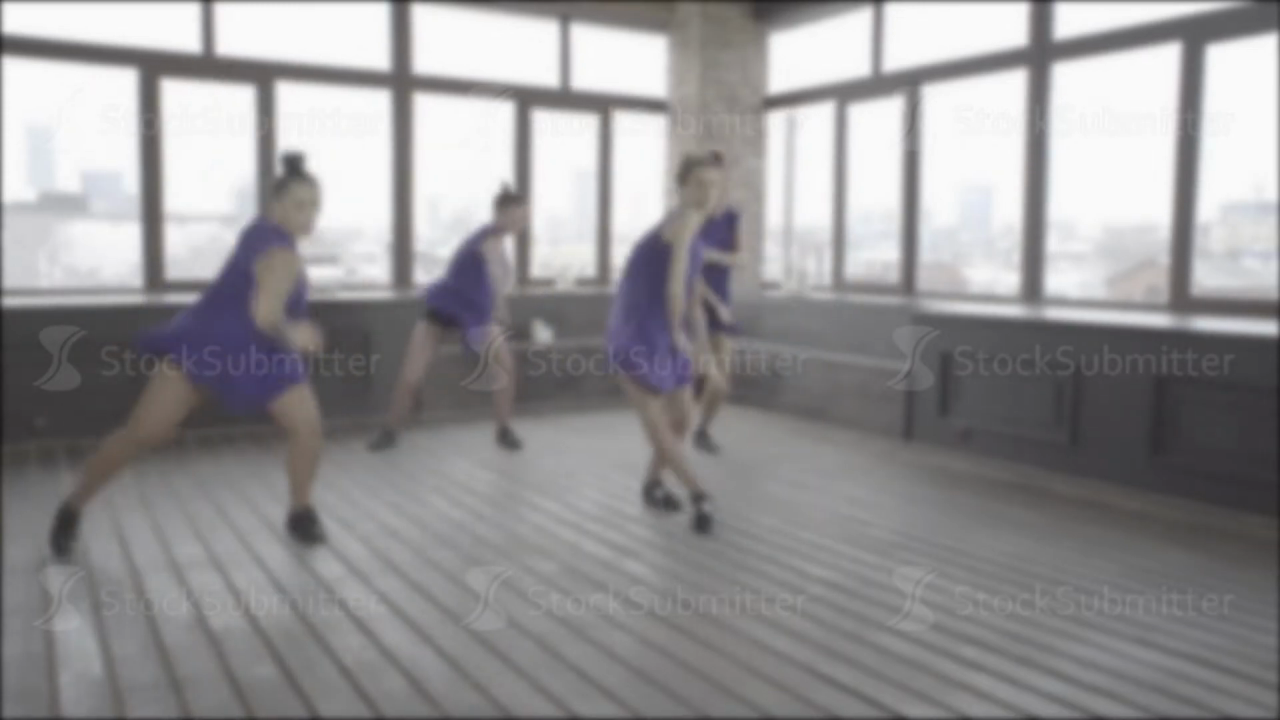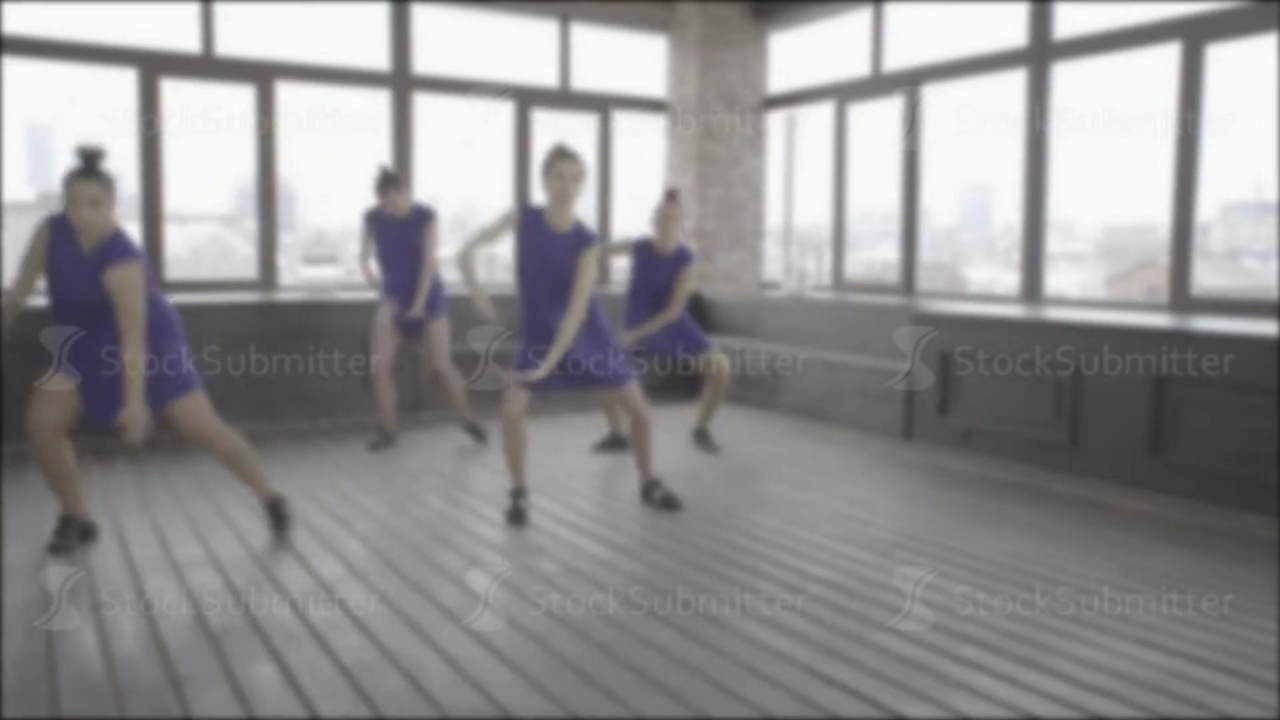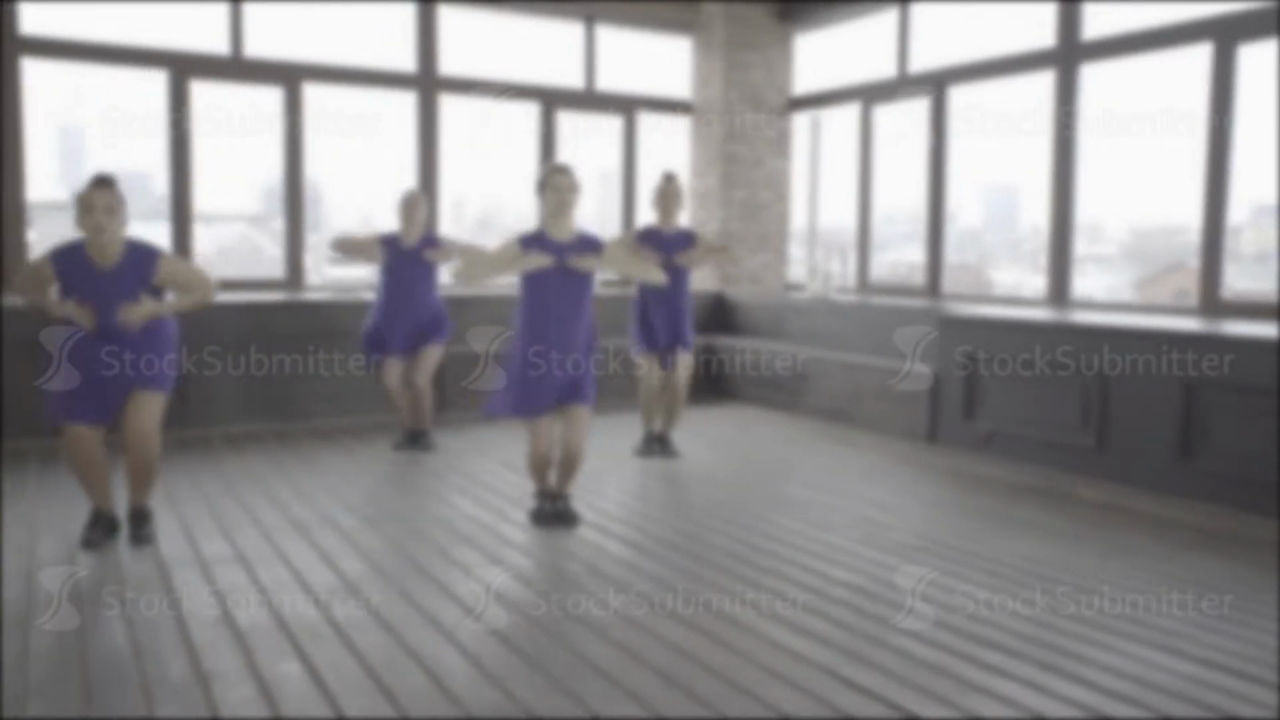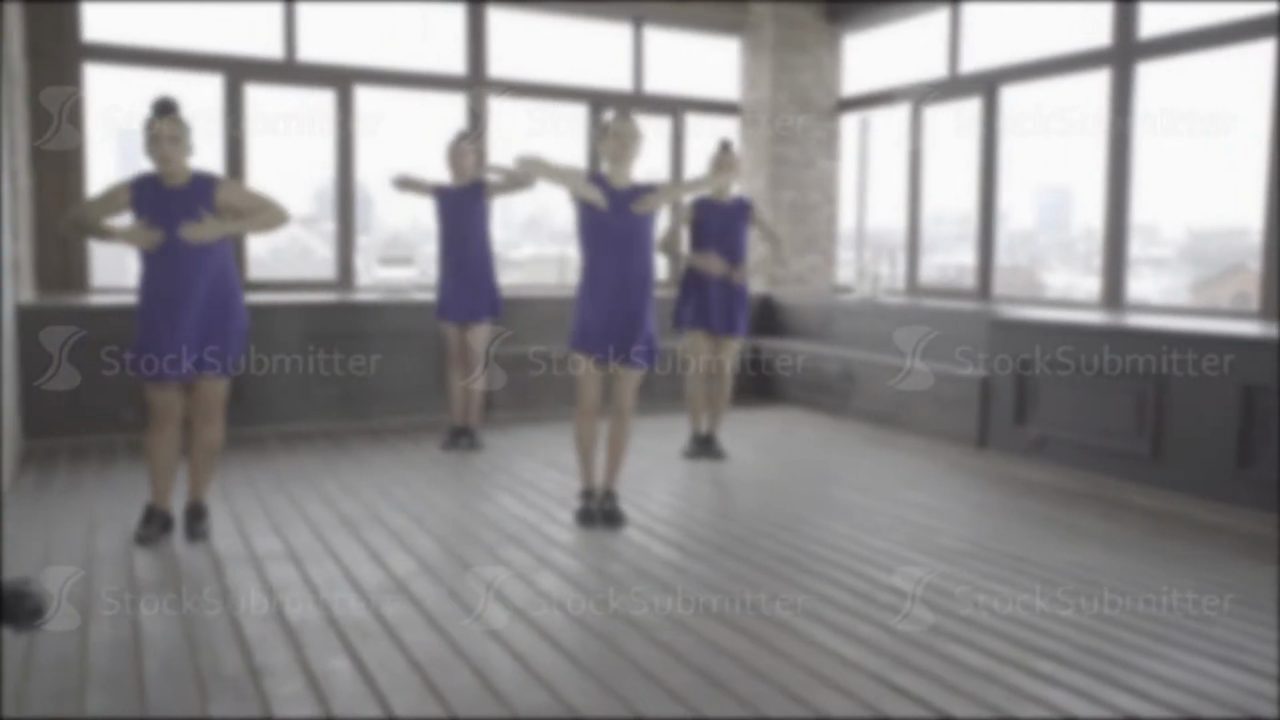
dt=0.7s
person 1, frame 1
left shoulder: (271, 228)
right shoulder: (281, 252)
right elbow: (264, 316)
right wrist: (293, 335)
left hip: (259, 349)
right hip: (204, 342)
left knee: (308, 423)
right knee: (142, 432)
left ankle: (300, 511)
right ankle: (75, 505)
person 1, frame 2
left shoulder: (121, 261)
right shoulder: (50, 231)
left elbow: (133, 336)
left wrist: (135, 401)
left hip: (147, 348)
right hip: (87, 347)
left knee: (205, 429)
right knee: (41, 424)
left ankle: (268, 497)
right ankle: (77, 519)
person 1, frame 3
left shoulder: (151, 261)
right shoulder: (62, 260)
left elbow: (206, 288)
right elbow: (24, 284)
left wrist: (157, 308)
right wrist: (59, 308)
left hip: (146, 353)
right hip: (89, 355)
left knee: (143, 436)
right knee: (78, 445)
left ankle: (140, 510)
right ankle: (103, 512)
person 1, frame 4
left shoulder: (215, 189)
right shoulder: (134, 191)
left elbow: (278, 215)
right elbow: (77, 219)
left wrist: (222, 229)
right wrist: (120, 234)
left hip: (215, 315)
right hip: (161, 316)
left knee: (207, 413)
right knee: (163, 413)
left ankle: (197, 505)
right ankle: (157, 510)
person 2, frame 1
left shoulder: (692, 244)
right shoulder: (684, 215)
left elbow: (696, 306)
right elbow: (674, 285)
left wrist: (706, 358)
right wrist: (678, 334)
left hip: (668, 336)
right hip: (638, 337)
left knee: (683, 417)
right knee: (657, 431)
left ankle: (652, 482)
right ankle: (699, 495)
person 2, frame 2
left shoulder: (587, 243)
right shoulder: (522, 218)
left elbow: (577, 307)
right elbow: (467, 252)
left wrist: (549, 363)
right wrist: (476, 292)
left hip: (588, 332)
right hip: (539, 332)
left knee: (638, 411)
right knee: (511, 412)
left ankle: (649, 482)
right ankle: (519, 493)
person 2, frame 3
left shoulder: (596, 246)
right shoulder: (524, 245)
left elbow: (660, 276)
right elbow: (462, 275)
left wrist: (604, 264)
right wrist: (519, 265)
left hip: (575, 360)
right hip: (534, 358)
left knee: (573, 449)
right knee: (542, 452)
left ankle: (561, 493)
right ankle: (542, 493)
person 2, frame 4
left shoulder: (649, 190)
right shoulder: (587, 181)
left elbow: (716, 182)
right elbow: (524, 162)
left wrist: (668, 196)
right wrist: (576, 185)
left hip: (633, 309)
right hip: (591, 306)
left knee: (623, 406)
right knee: (588, 403)
left ankle: (609, 491)
right ankle: (587, 491)
person 3, frame 1
left shoulder: (733, 217)
left elbow: (735, 259)
left wrist: (713, 255)
right wrist: (715, 304)
left hip: (717, 303)
left knee: (721, 372)
left ankle: (702, 429)
person 3, frame 2
left shoulder: (686, 259)
right shoulder: (638, 247)
left elbow: (675, 307)
left wrist: (637, 334)
left hip: (673, 324)
right hip: (639, 323)
left knee: (721, 369)
left ankle: (700, 430)
right ankle: (617, 434)
person 3, frame 3
left shoulder: (690, 238)
right shoulder: (640, 236)
left elbow: (729, 254)
left wrist: (697, 259)
right wrist: (635, 255)
left hip: (677, 321)
right hip: (648, 318)
left knee: (679, 384)
right knee: (651, 382)
left ankle: (664, 434)
right ankle: (649, 433)
person 3, frame 4
left shoulder: (746, 207)
right shoulder: (695, 207)
left elbow: (776, 243)
right elbow: (665, 243)
left wrist: (749, 267)
right wrist: (696, 259)
left hip: (731, 298)
right hip: (698, 295)
left knee: (724, 370)
right knee: (696, 367)
left ankle: (711, 435)
right ankle: (696, 434)
person 4, frame 1
left shoulder: (492, 234)
right shoulder: (493, 238)
right elbow: (503, 278)
right wrist: (501, 306)
left hip: (474, 309)
right hip: (441, 308)
left knee: (505, 363)
right knee: (410, 378)
left ankle: (503, 429)
right ankle: (390, 429)
person 4, frame 2
left shoulder: (426, 217)
right shoulder: (372, 218)
left elbow: (430, 263)
right elbow: (365, 257)
left wrist: (419, 304)
right wrist: (381, 294)
left hip: (427, 298)
right hip: (394, 298)
left knee: (441, 366)
right knee: (379, 366)
left ankle: (467, 419)
right ankle: (387, 430)
person 4, frame 3
left shoulder: (435, 244)
right shoulder: (384, 243)
right elbow: (336, 244)
left wrist: (449, 255)
right wrist: (366, 255)
left hip: (429, 326)
right hip: (393, 327)
left knee: (419, 381)
right knee: (392, 384)
left ankle: (424, 430)
right ankle: (409, 428)
person 4, frame 4
left shoulder: (483, 188)
right shoulder: (441, 190)
left elbow: (529, 180)
right elbow: (397, 181)
left wrist: (495, 169)
right wrist: (423, 183)
left hip: (478, 284)
right hip: (451, 284)
left knee: (474, 360)
right knee: (455, 358)
left ankle: (471, 426)
right ankle: (457, 426)
